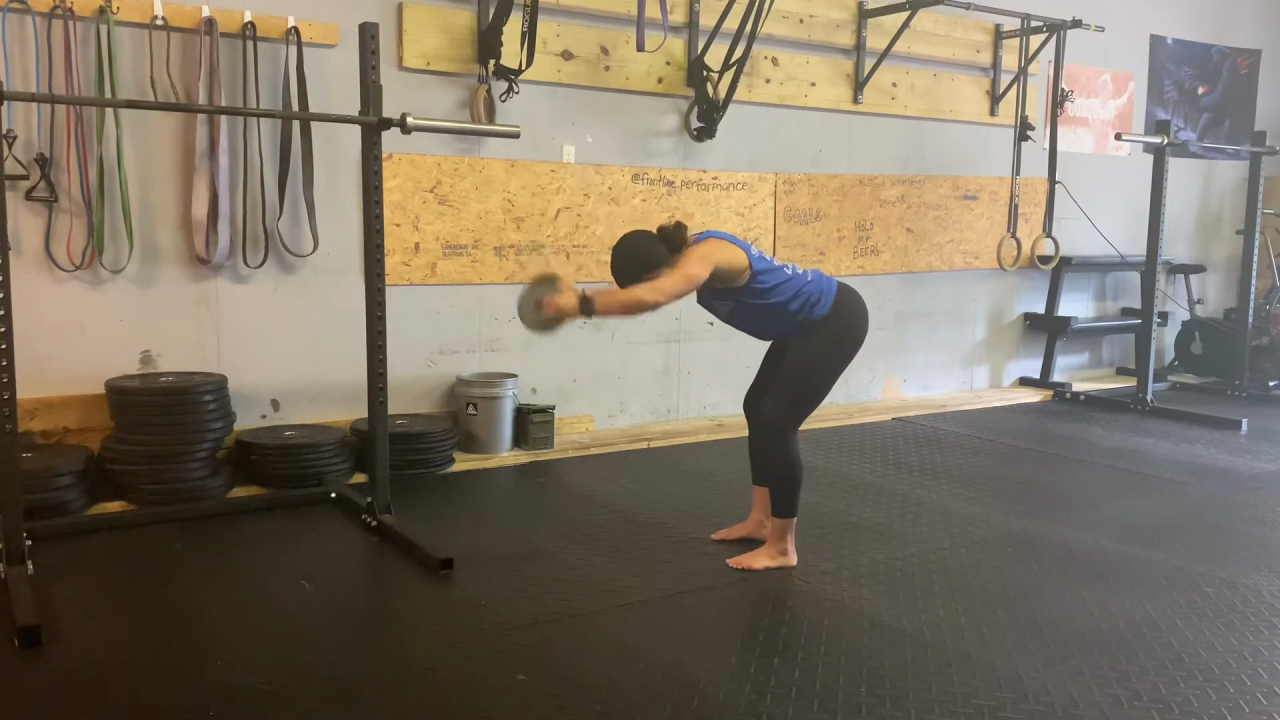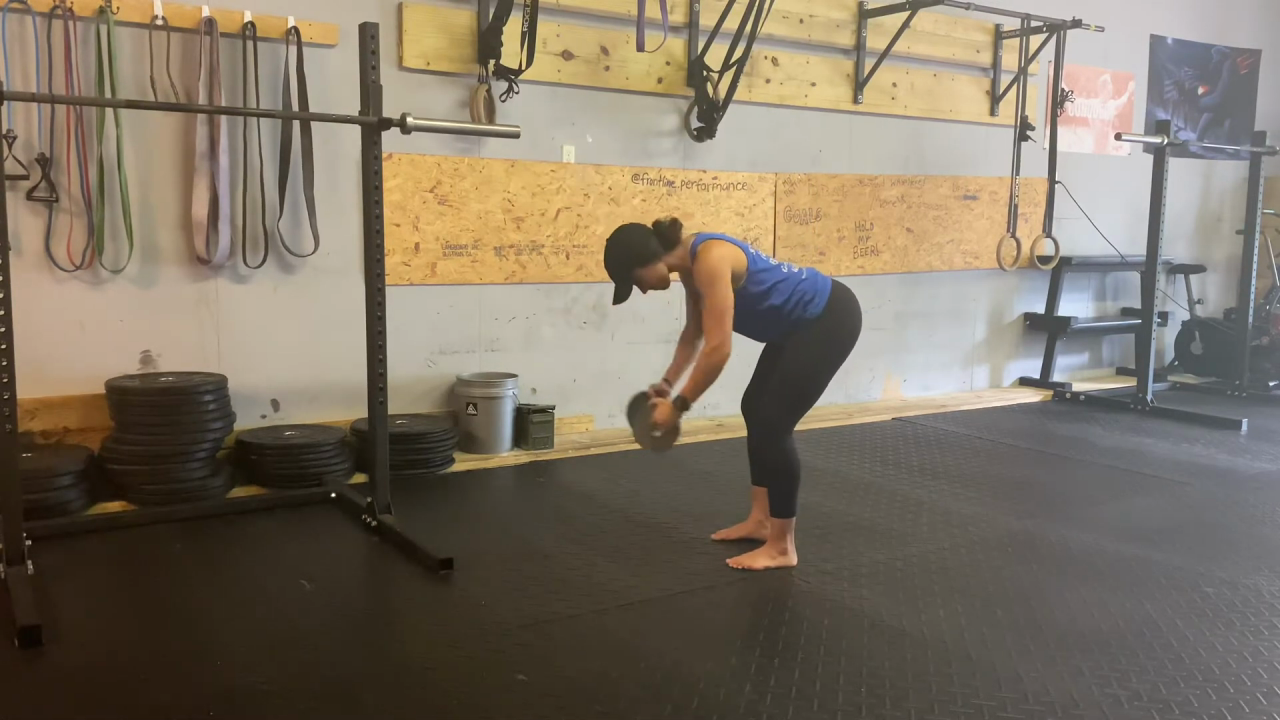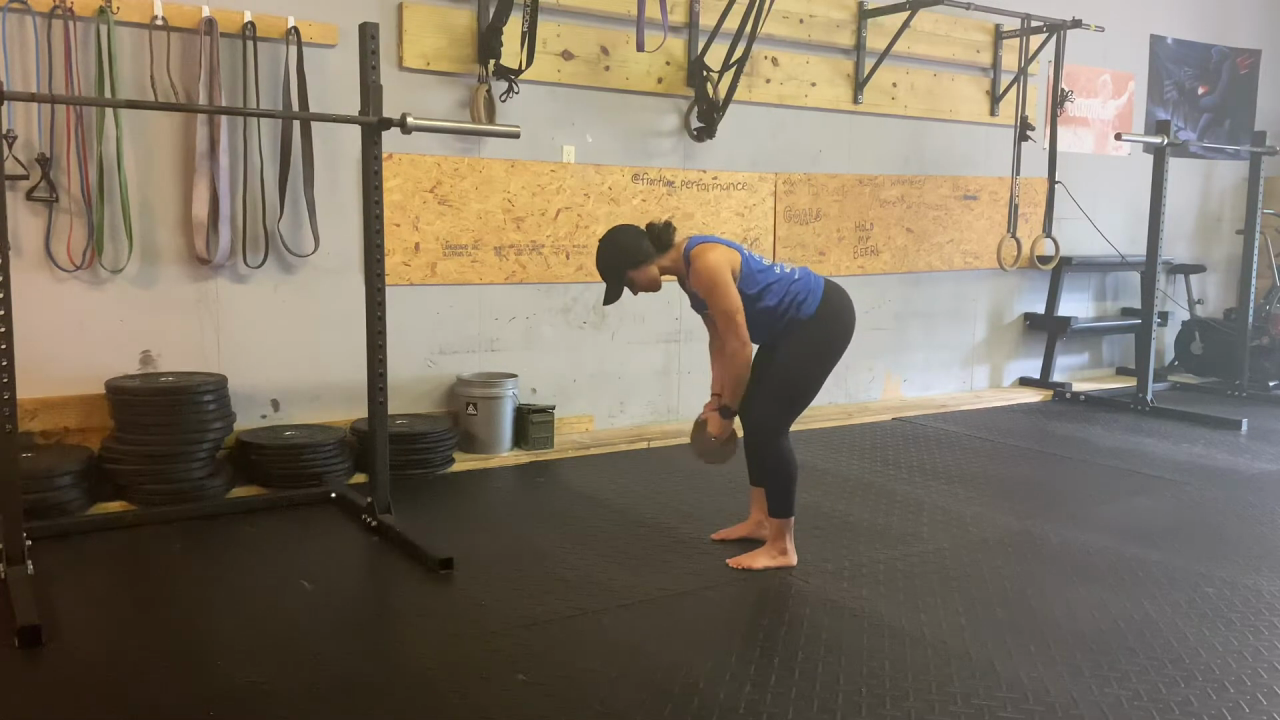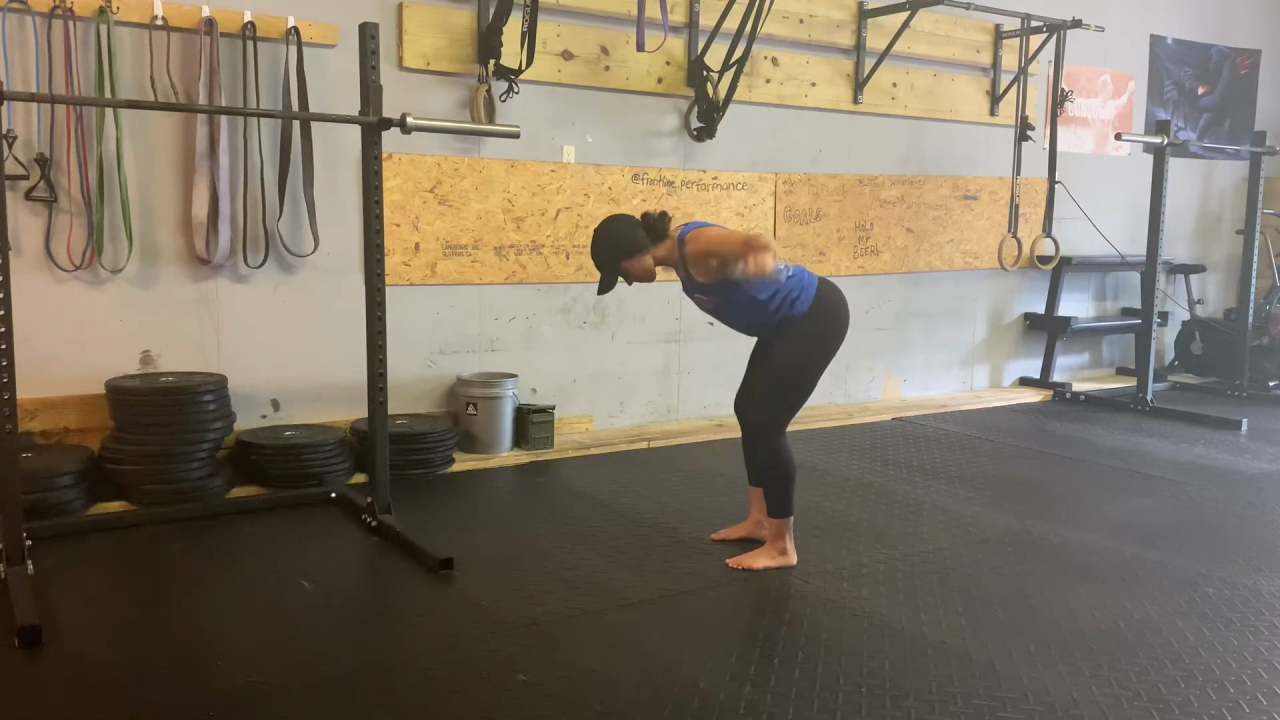
dt=0.4s
person 1, frame 1
left shoulder: (707, 256)
right shoulder: (691, 255)
left elbow: (652, 296)
right elbow: (646, 288)
left wrist: (583, 305)
right wrist: (585, 297)
left hip: (836, 320)
right hip: (807, 323)
left knee: (776, 423)
right knee: (758, 408)
left ankle: (781, 547)
right ankle: (760, 519)
person 1, frame 2
left shoulder: (710, 260)
right shoulder: (690, 263)
left elbow: (718, 348)
right elbow: (695, 330)
left wrist: (679, 404)
right wrist: (667, 383)
left hip: (830, 318)
right hip: (802, 321)
left knee: (772, 423)
right knee: (755, 410)
left ankle: (782, 546)
right ankle: (761, 520)
person 1, frame 3
left shoulder: (705, 264)
right shoulder: (686, 266)
left elbow: (740, 347)
right elbow: (719, 337)
left wrist: (725, 412)
right wrist: (717, 398)
left hip: (824, 318)
right hip: (797, 321)
left knee: (768, 424)
right knee: (753, 413)
left ankle: (781, 546)
right ankle: (760, 519)
person 1, frame 4
left shoulder: (697, 245)
right shoulder: (681, 248)
left elbow: (761, 243)
left wrist: (762, 260)
left hip: (816, 316)
right hip: (792, 318)
left knee: (765, 423)
right knee: (748, 410)
left ankle: (781, 546)
right ankle: (760, 520)
